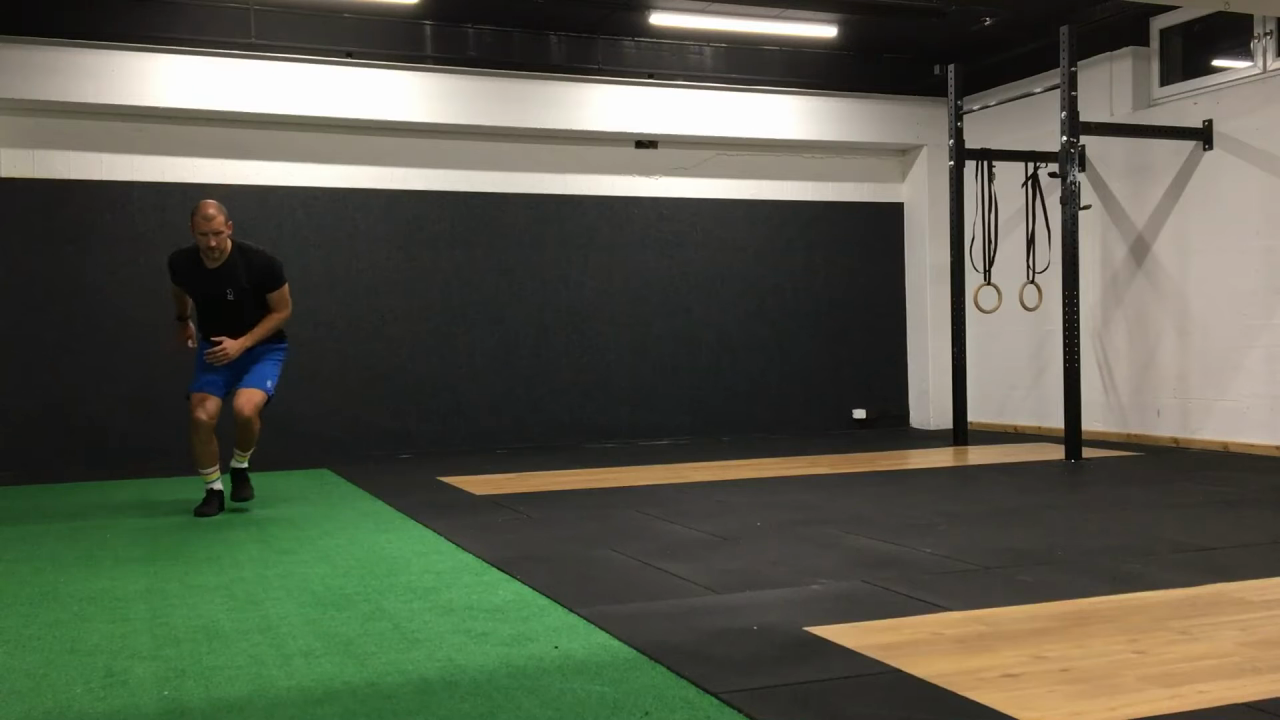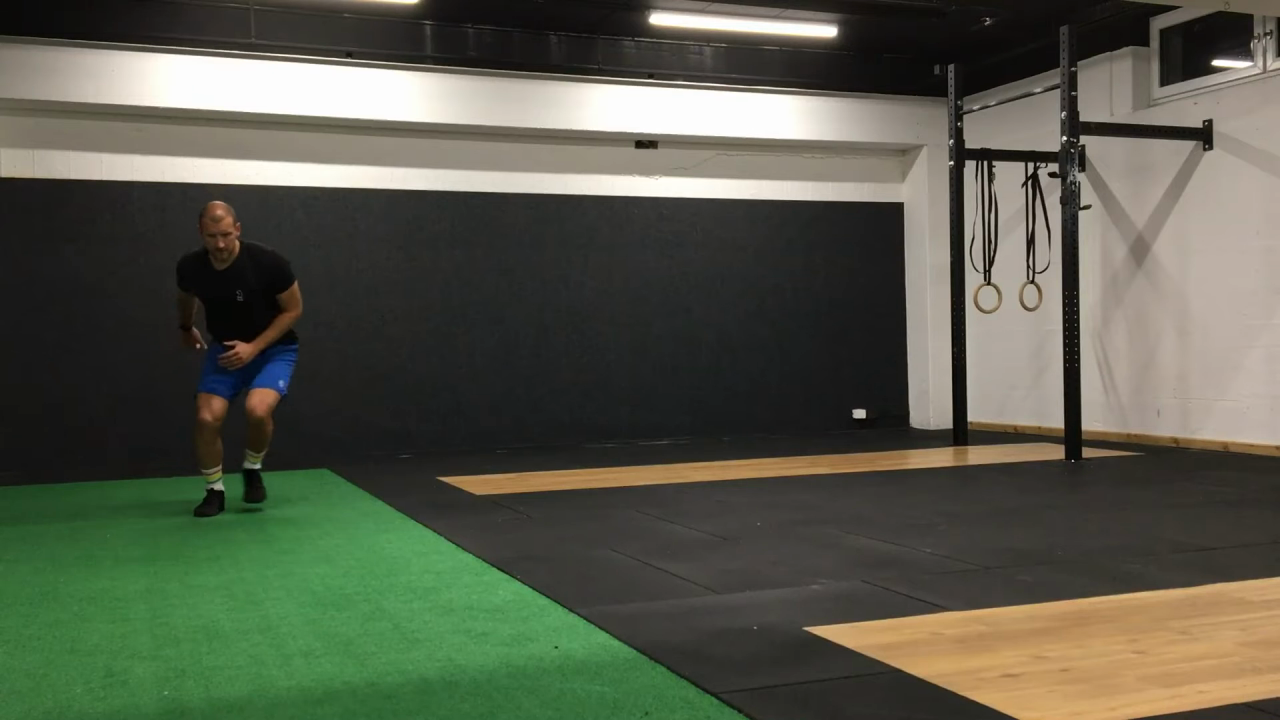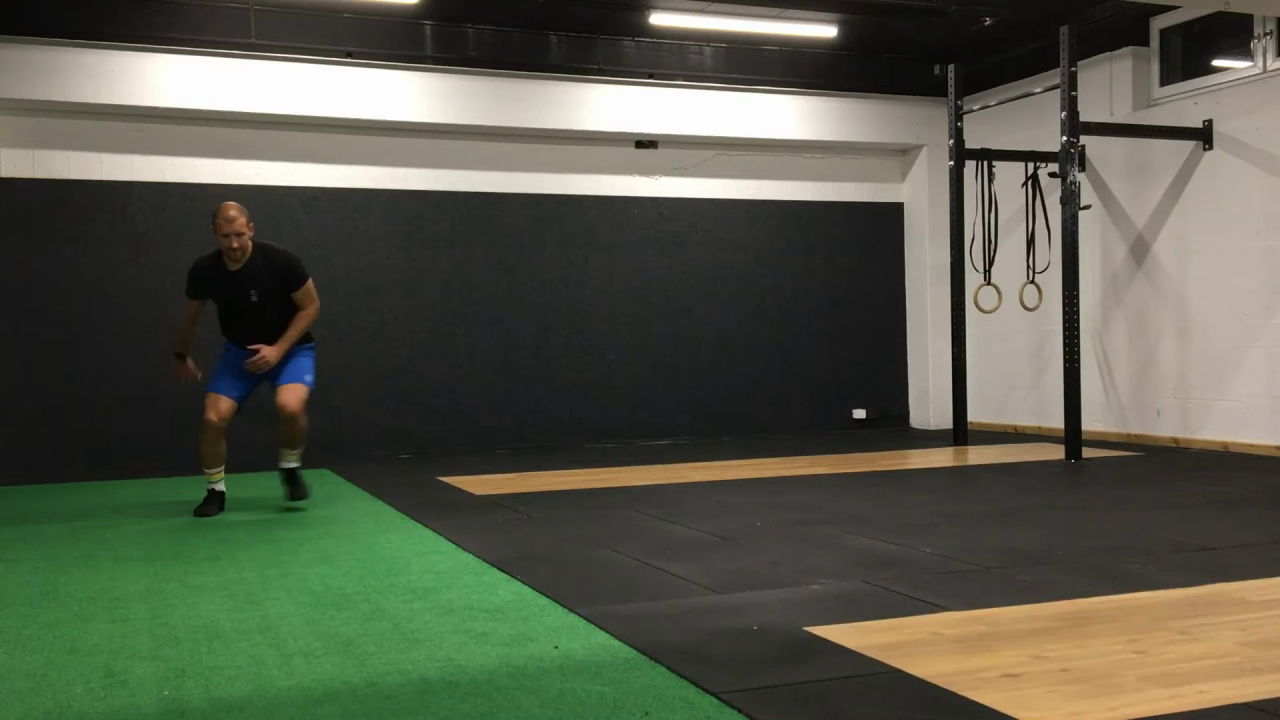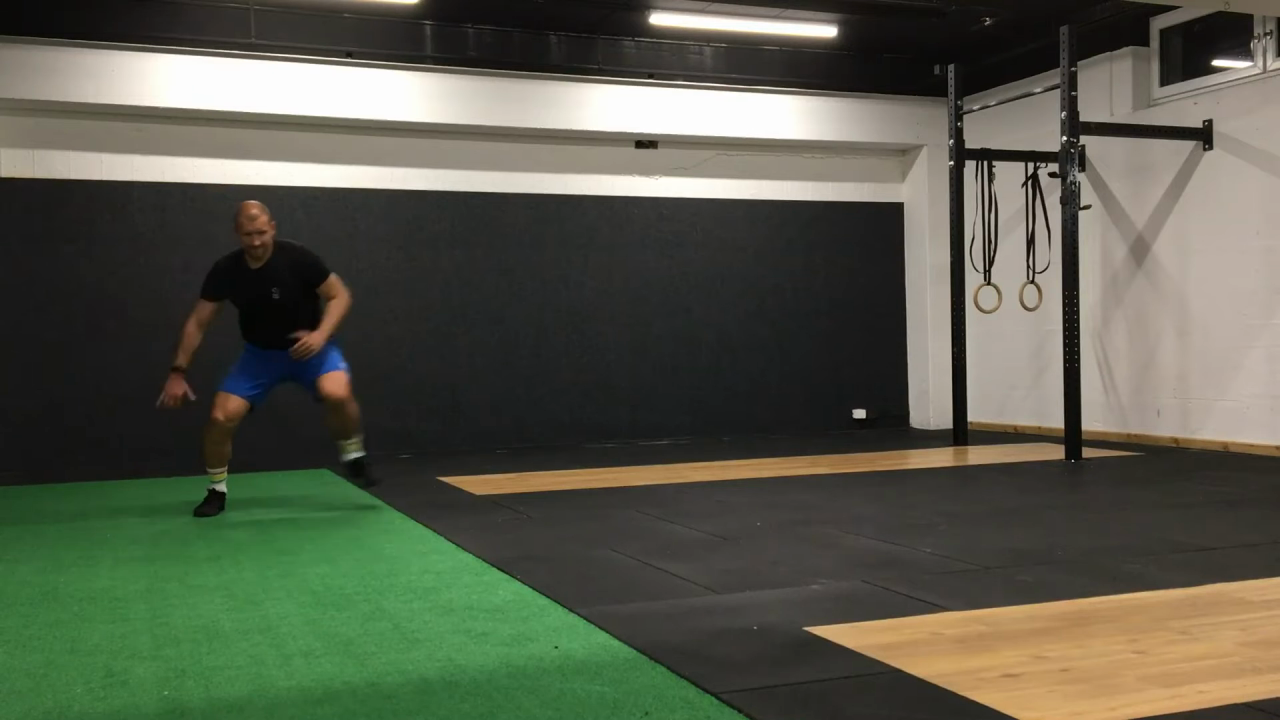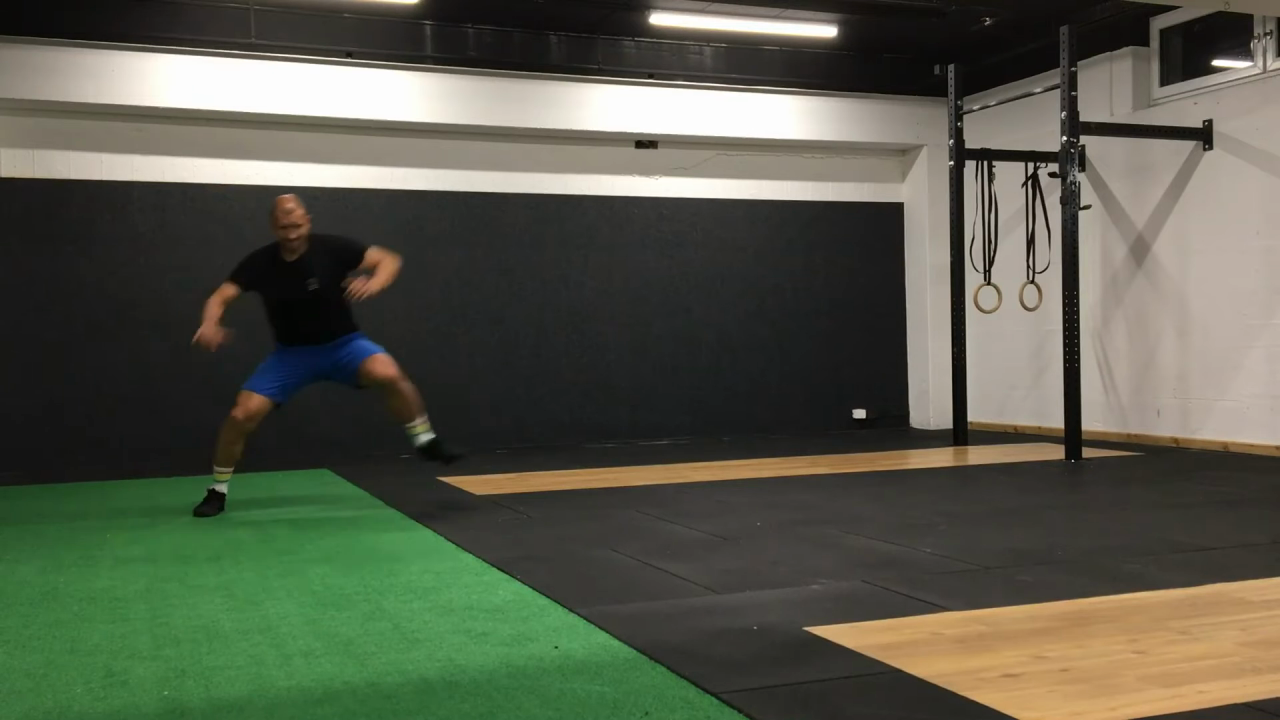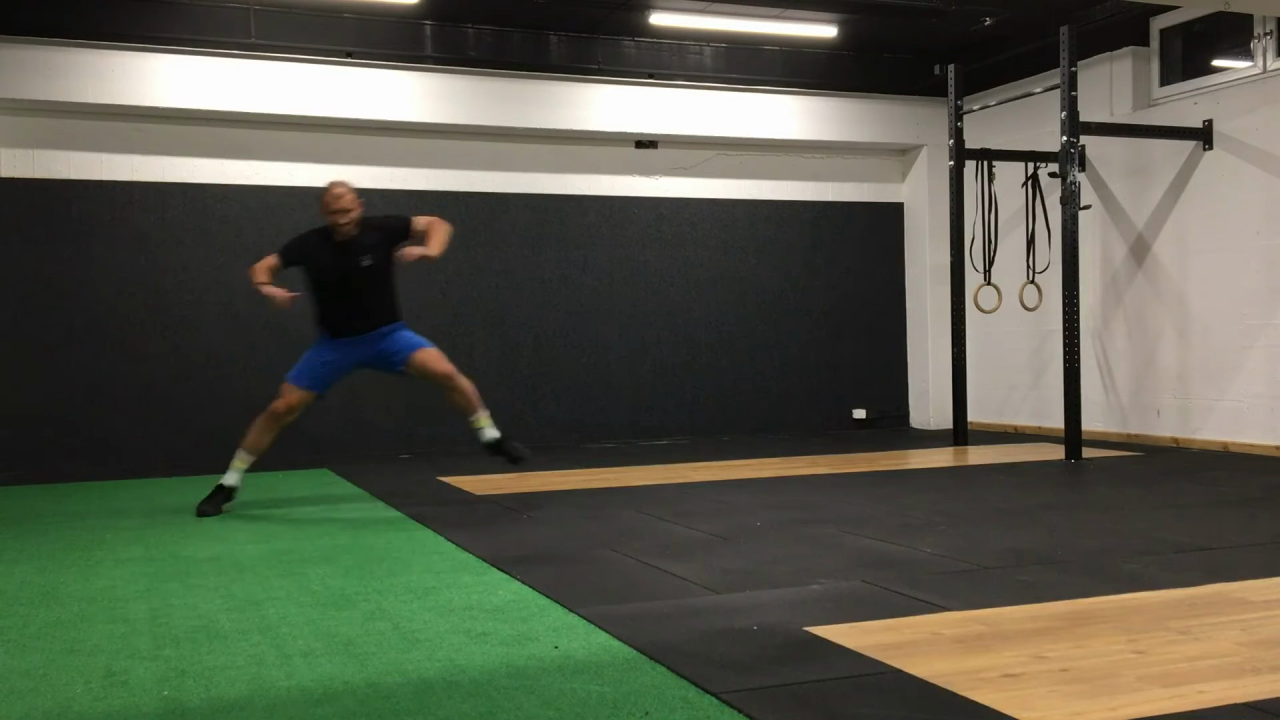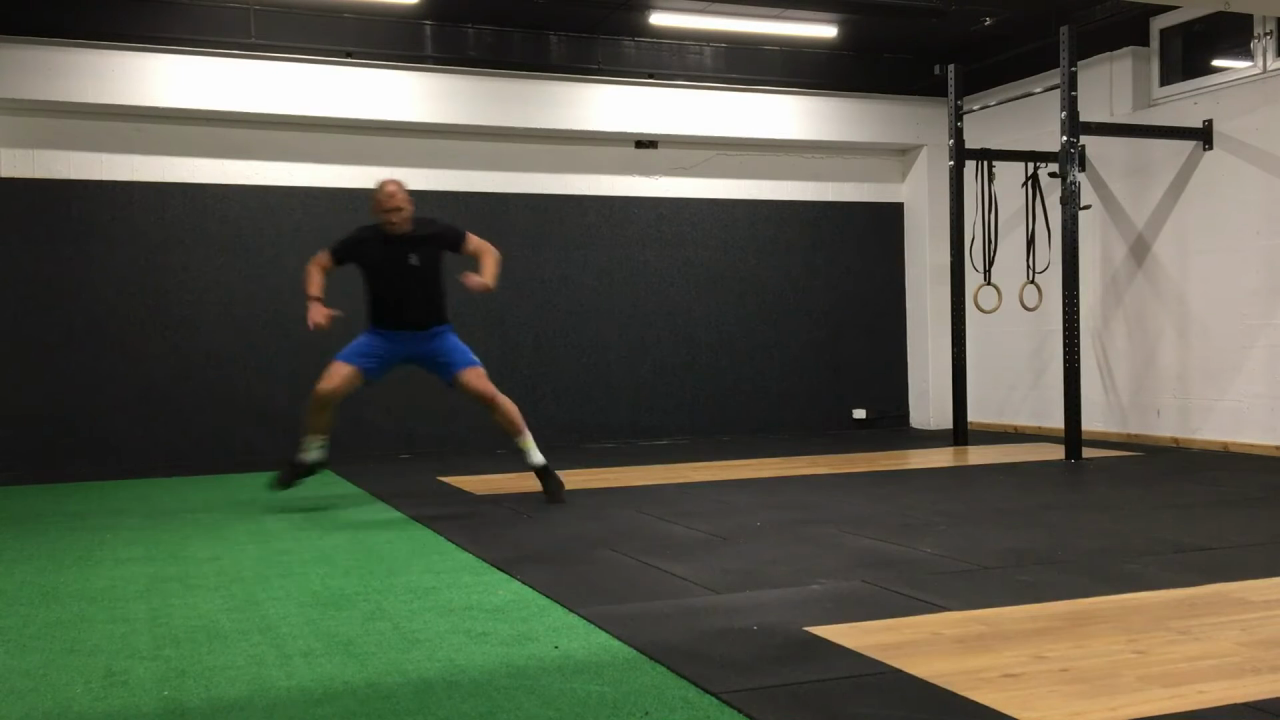
dt=0.1s
person 1, frame 1
left shoulder: (260, 262)
right shoulder: (181, 262)
left elbow: (283, 309)
left wrist: (241, 344)
right wrist: (183, 322)
left hip: (263, 347)
right hip: (214, 347)
left knee: (244, 410)
right knee: (201, 418)
left ankle: (240, 468)
right ankle: (214, 490)
person 1, frame 2
left shoulder: (268, 262)
right shoulder: (190, 266)
left elbow: (294, 309)
right elbow: (186, 299)
left wrist: (255, 348)
right wrist: (187, 328)
left hip: (273, 350)
right hip: (226, 350)
left knee: (257, 410)
right knee: (206, 418)
left ankle: (252, 469)
right ankle: (214, 490)
person 1, frame 3
left shoulder: (281, 261)
right shoulder: (203, 271)
left elbow: (310, 306)
right elbow: (190, 316)
left wrist: (279, 349)
right wrist: (181, 356)
left hip: (290, 349)
right hip: (240, 351)
left knee: (290, 407)
right knee: (212, 419)
left ankle: (289, 467)
right ankle: (215, 490)
person 1, frame 4
left shoulder: (297, 258)
right shoulder: (223, 271)
left elbow: (340, 295)
right elbow: (197, 323)
left wrist: (321, 334)
right wrist: (178, 373)
left hip: (308, 348)
right hip: (259, 352)
left knee: (337, 394)
right knee: (222, 418)
left ankle: (353, 457)
right ankle: (217, 490)
person 1, frame 5
left shoulder: (334, 247)
right shoulder: (259, 264)
left elbow: (388, 260)
right elbow: (218, 299)
left wrist: (374, 283)
right wrist: (209, 325)
left hip: (343, 343)
right hip: (291, 353)
left knee: (388, 376)
right knee: (241, 416)
left ankle: (425, 441)
right ankle: (218, 491)
person 1, frame 6
left shoulder: (381, 230)
right shoulder: (309, 244)
left elbow: (439, 225)
right elbow: (260, 269)
left wrist: (430, 251)
right wrist: (266, 287)
left hip: (386, 333)
right hip: (333, 342)
left knee: (443, 372)
right knee: (282, 409)
left ankle: (490, 437)
right ankle: (230, 483)
person 1, frame 7
left shoulder: (434, 231)
right shoulder: (363, 240)
left elbow: (488, 251)
right elbow: (317, 265)
left wrist: (487, 279)
right wrist: (315, 302)
left hip: (434, 334)
right hip: (383, 335)
left knee: (487, 393)
right knee: (326, 391)
left ankle: (537, 463)
right ankle: (311, 456)
